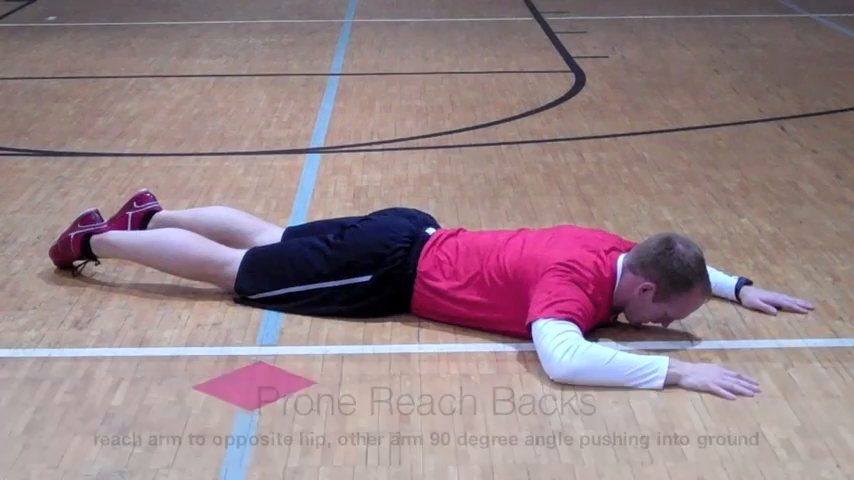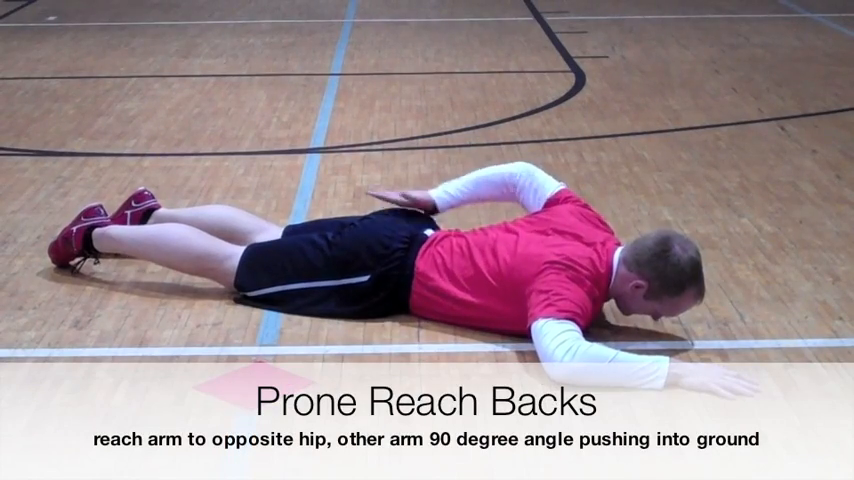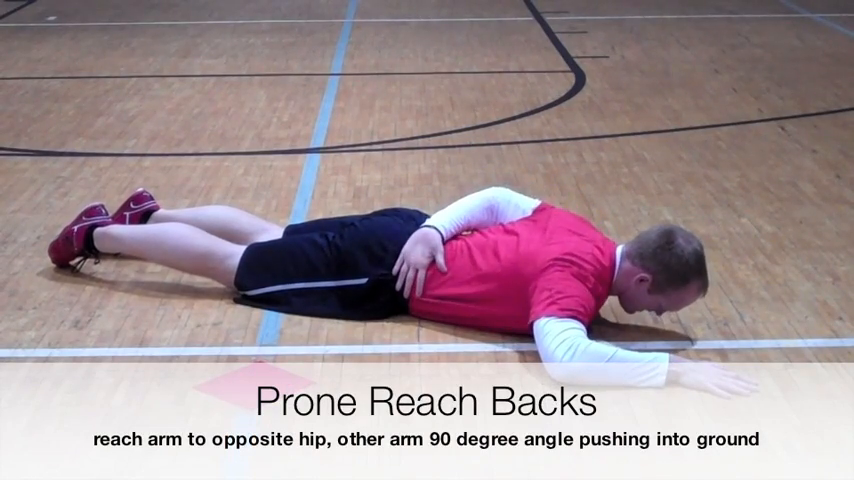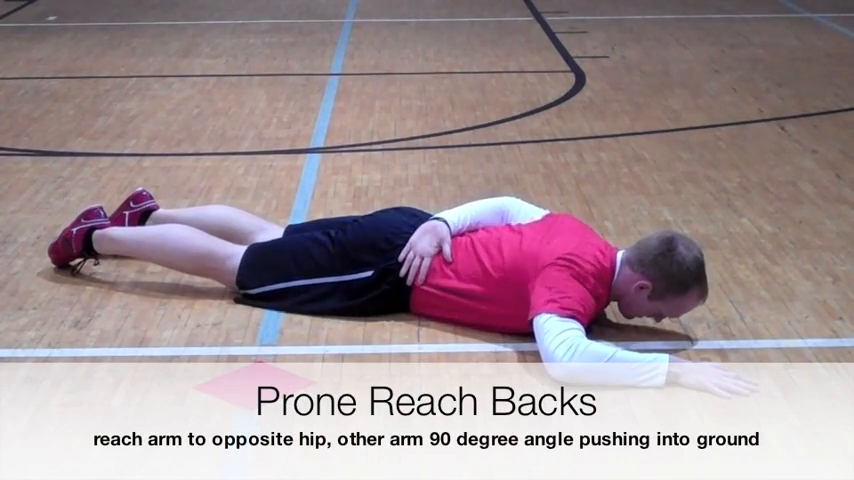
dt=1s
person 1, frame 1
left shoulder: (620, 251)
right shoulder: (576, 281)
left elbow: (679, 262)
right elbow: (563, 360)
left wrist: (739, 287)
right wrist: (678, 370)
left hip: (412, 234)
right hip: (395, 269)
left knee: (264, 237)
right knee: (236, 270)
left ankle: (149, 216)
right ankle: (100, 238)
person 1, frame 2
left shoulder: (592, 228)
right shoulder: (572, 279)
left elbow: (522, 173)
right elbow: (561, 361)
left wrist: (435, 200)
right wrist: (675, 371)
left hip: (406, 237)
right hip: (389, 274)
left knee: (266, 236)
right knee: (232, 267)
left ankle: (151, 213)
right ankle: (99, 235)
person 1, frame 3
left shoulder: (584, 232)
right shoulder: (576, 274)
left elbow: (496, 198)
right elbow: (563, 357)
left wrist: (429, 230)
right wrist: (675, 369)
left hip: (403, 234)
right hip: (385, 274)
left knee: (266, 236)
right knee: (233, 266)
left ankle: (147, 214)
right ankle: (99, 234)
person 1, frame 4
left shoulder: (585, 238)
right shoulder: (576, 277)
left elbow: (507, 206)
right elbow: (562, 356)
left wrist: (440, 222)
right wrist: (674, 369)
left hip: (409, 234)
right hip: (389, 265)
left knee: (266, 236)
right knee: (236, 265)
left ankle: (146, 214)
right ankle: (99, 236)
